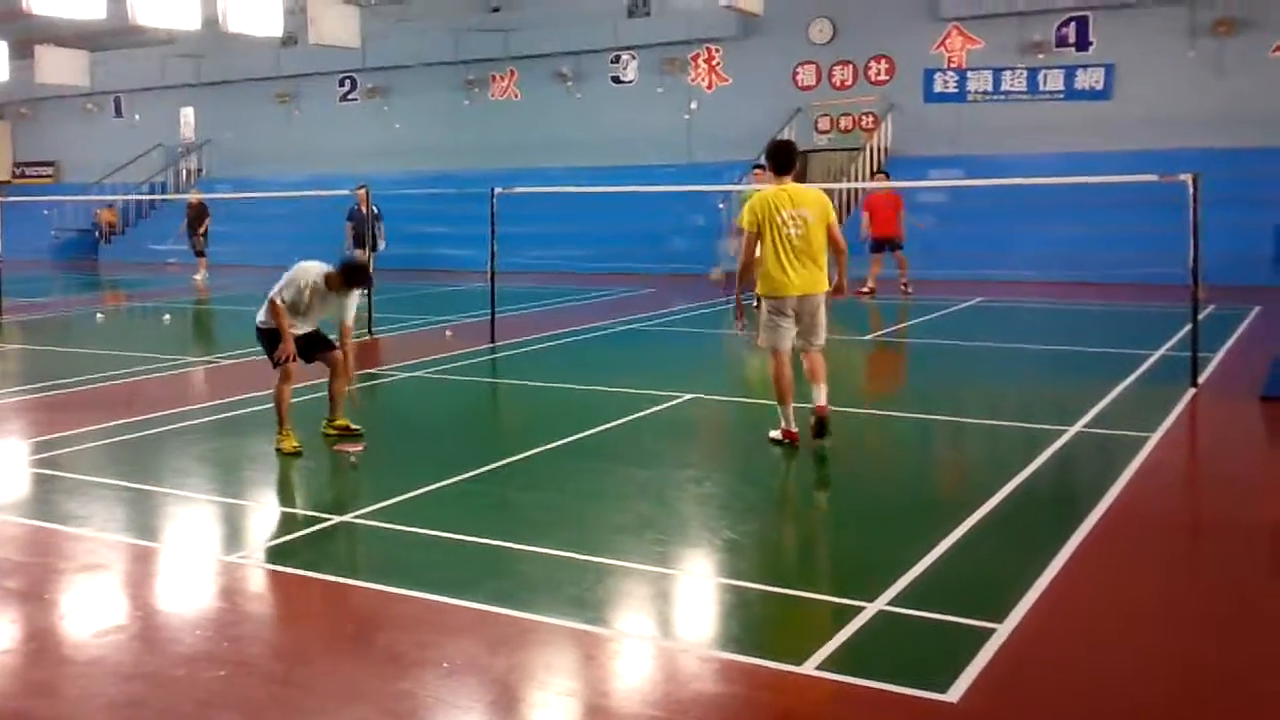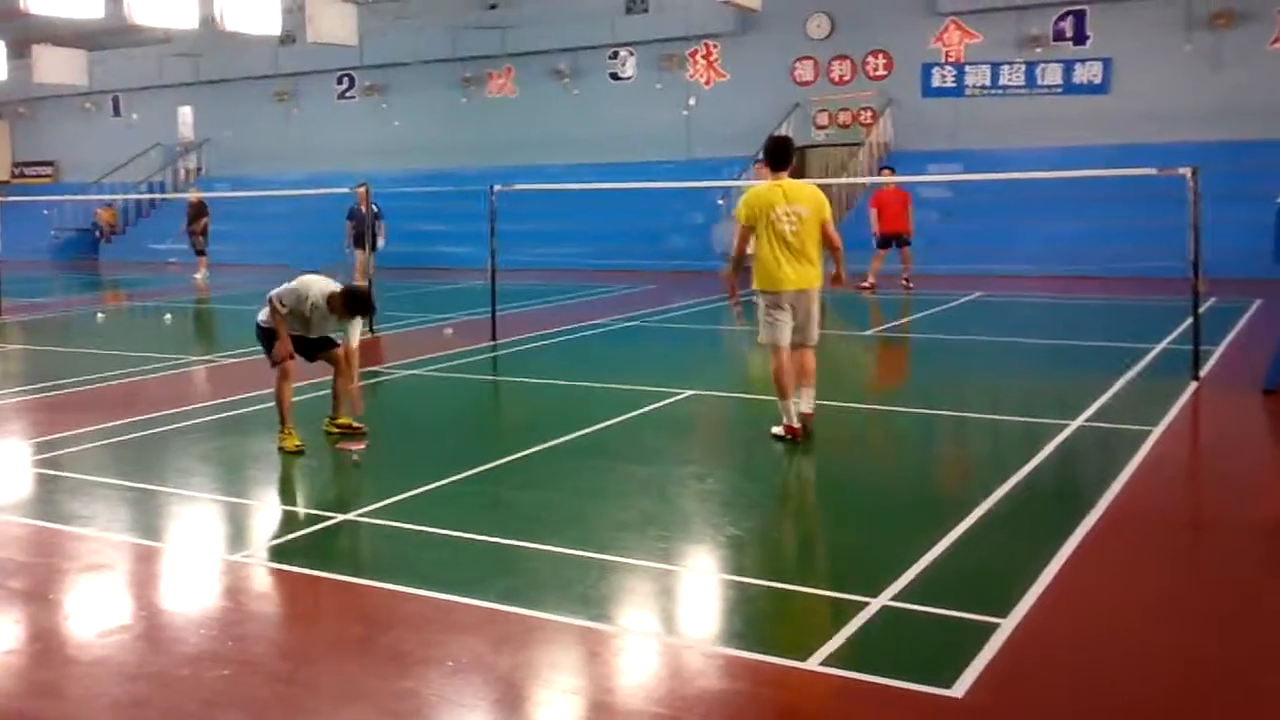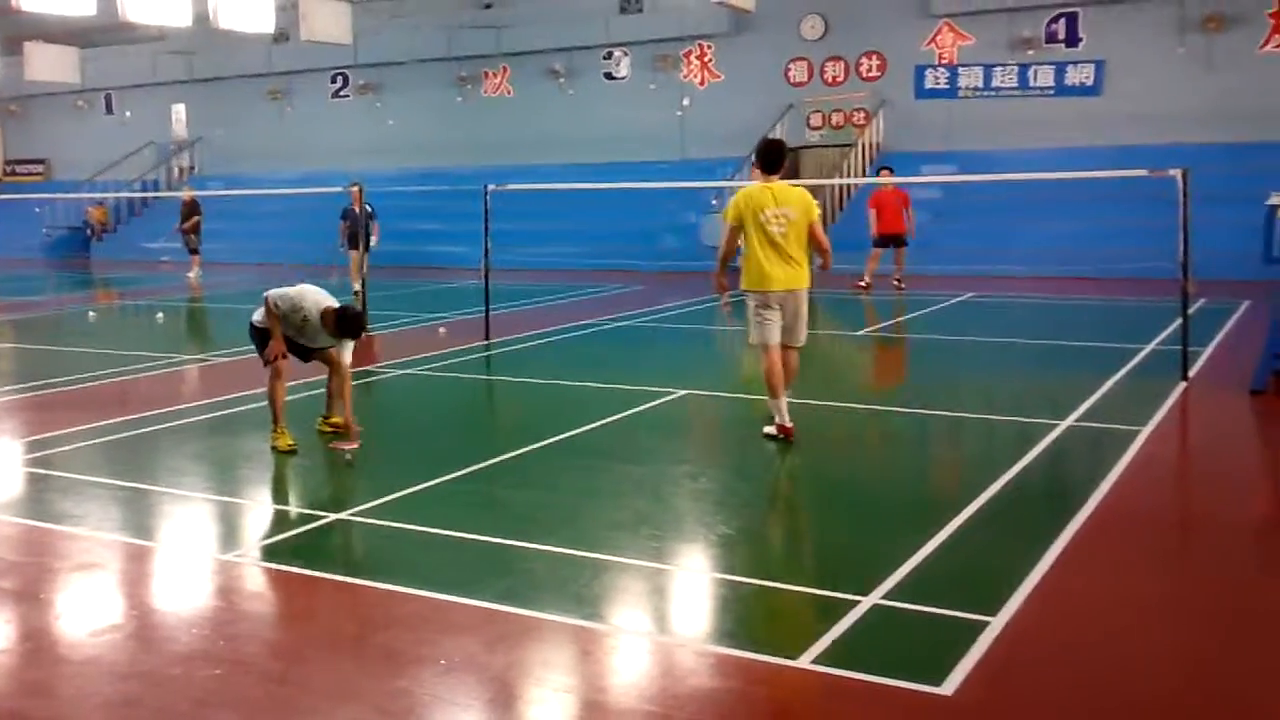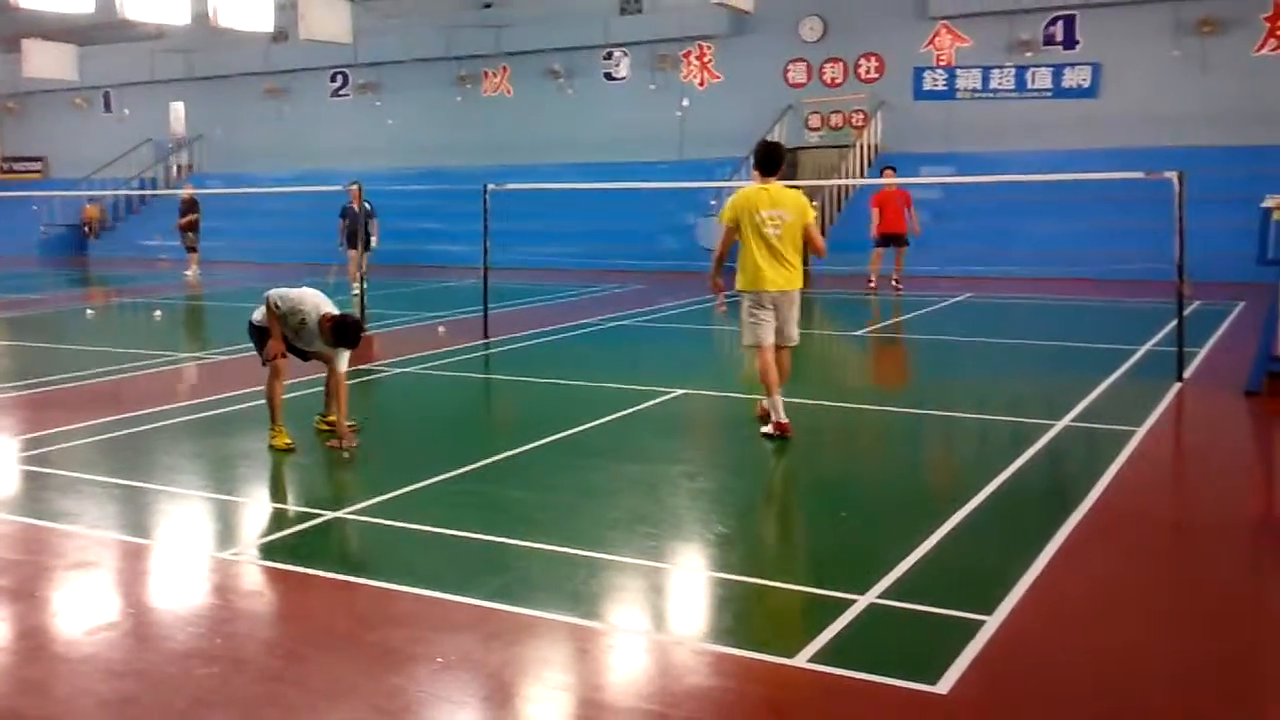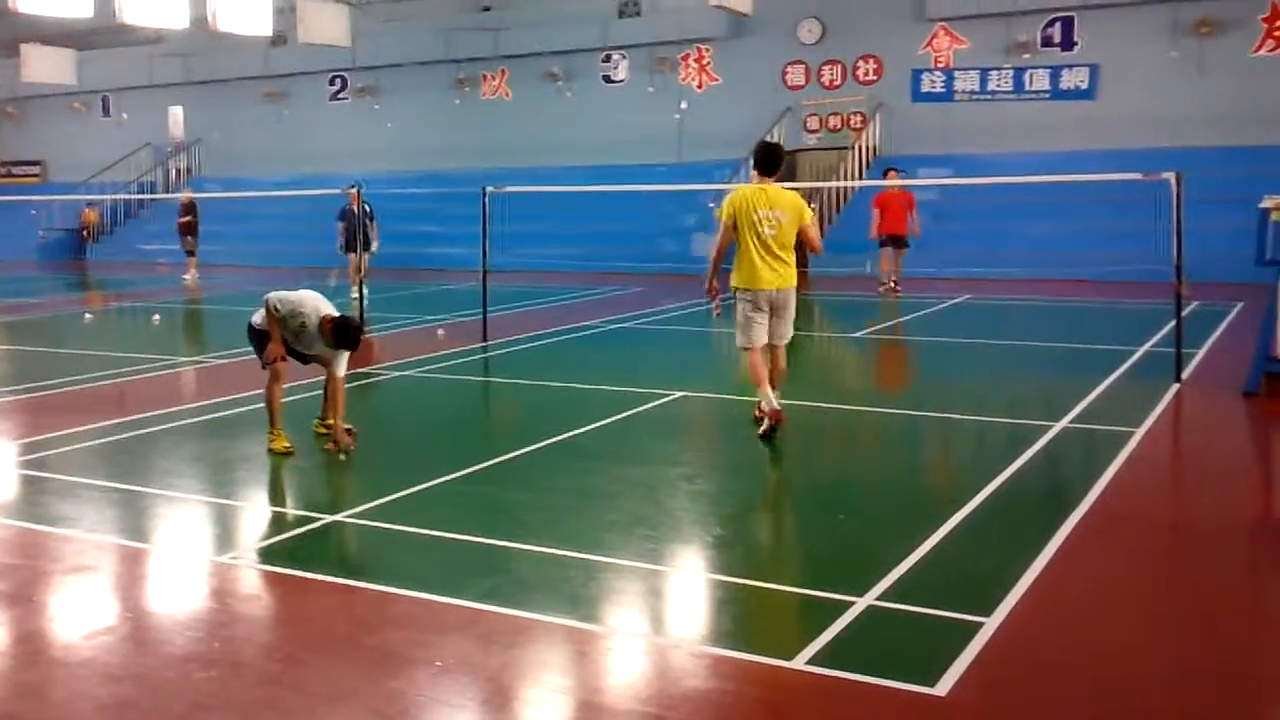
dt=0.1s
person 1, frame 1
left shoulder: (758, 203)
right shoulder: (819, 197)
left elbow: (748, 256)
right elbow: (840, 246)
left wrist: (739, 293)
right wrist: (841, 278)
left hip: (776, 291)
right hip: (814, 289)
left knee: (780, 356)
right knee: (812, 350)
left ankle: (788, 428)
right ankle: (820, 405)
person 1, frame 2
left shoulder: (753, 198)
right shoulder: (814, 194)
left elbow: (740, 248)
right elbow: (835, 244)
left wrist: (732, 278)
right wrist: (839, 269)
left hip: (772, 286)
right hip: (808, 284)
left knee: (780, 352)
right knee: (805, 347)
left ankle: (791, 423)
right ankle: (805, 409)
person 1, frame 3
left shoulder: (743, 199)
right shoulder: (803, 197)
left elbow: (728, 247)
right elbow: (823, 245)
left wrist: (720, 274)
right wrist: (827, 263)
left hip: (761, 286)
right hip: (796, 284)
left knee: (771, 351)
right knee: (791, 348)
left ankle: (783, 423)
right ankle: (781, 412)
person 1, frame 4
left shoulder: (739, 200)
right shoulder: (798, 199)
left elbow: (724, 246)
right elbow: (819, 249)
left wrist: (715, 275)
right wrist: (813, 245)
left hip: (755, 287)
right hip: (789, 286)
left knee: (764, 350)
right knee: (783, 348)
left ankle: (779, 420)
right ankle: (771, 405)
person 1, frame 5
left shoulder: (737, 198)
right shoulder: (794, 200)
left elbow: (722, 246)
right elbow: (815, 247)
left wrist: (712, 278)
right wrist: (811, 226)
left hip: (751, 285)
right hip: (784, 285)
left knee: (753, 350)
right knee: (777, 347)
left ankle: (771, 408)
right ankle: (768, 406)
person 2, frame 1
left shoulder: (348, 291)
right shoulder: (304, 274)
left elbow: (346, 330)
right elbow: (275, 302)
left wrist: (349, 366)
right wrist: (287, 338)
left hip: (305, 328)
right hip: (273, 325)
left knee: (338, 361)
right knee: (287, 371)
left ankle: (334, 421)
right ankle: (283, 434)
person 2, frame 2
left shoulder: (351, 314)
right shoulder: (308, 287)
left elbow: (352, 351)
right elbow: (273, 301)
left wrist: (354, 388)
right wrist: (284, 339)
right hip: (273, 325)
left knee: (341, 360)
right knee: (286, 368)
left ankle: (336, 419)
right ankle: (286, 432)
person 2, frame 3
left shoulder: (344, 330)
right shoulder: (303, 298)
left elbow: (345, 373)
right elbow: (269, 299)
left wrist: (348, 416)
right wrist: (278, 339)
right hip: (266, 326)
left knee: (335, 362)
right knee: (279, 368)
left ankle: (330, 418)
right ankle: (278, 431)
person 2, frame 4
left shoulder: (341, 335)
right shoulder: (304, 302)
left elbow: (339, 379)
right elbow: (270, 298)
left wrist: (341, 422)
right wrist: (276, 338)
right hip: (266, 325)
left knee: (334, 363)
right knee: (278, 366)
left ankle: (327, 417)
right ankle: (276, 430)
person 2, frame 5
left shoulder: (341, 338)
right shoulder: (304, 304)
left elbow: (338, 383)
right elbow: (269, 301)
left wrist: (338, 426)
right wrist: (276, 341)
right hip: (265, 328)
left knee: (333, 366)
right knee: (278, 369)
left ankle: (326, 420)
right ankle: (275, 433)
